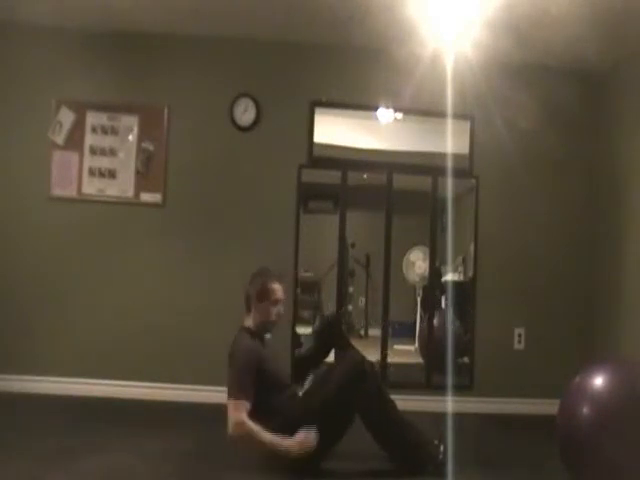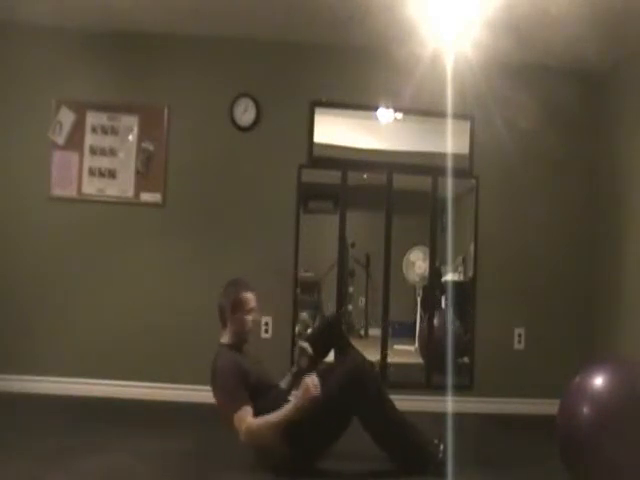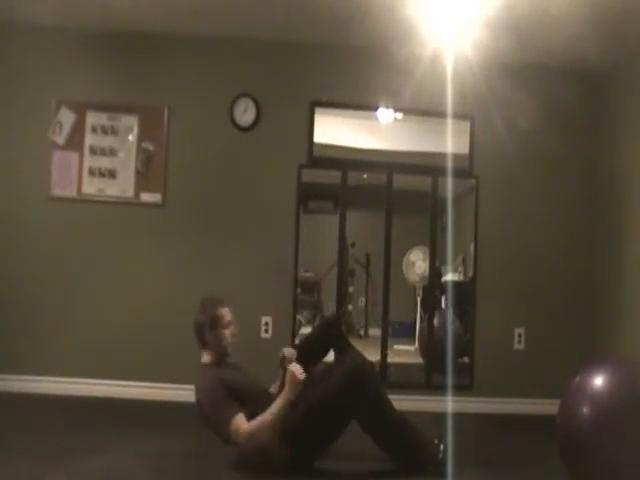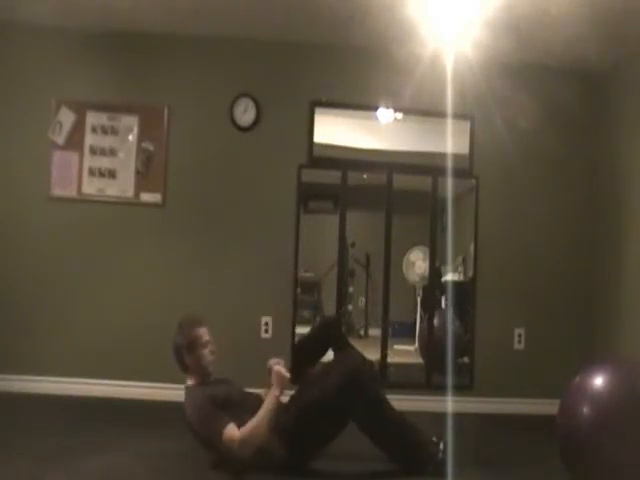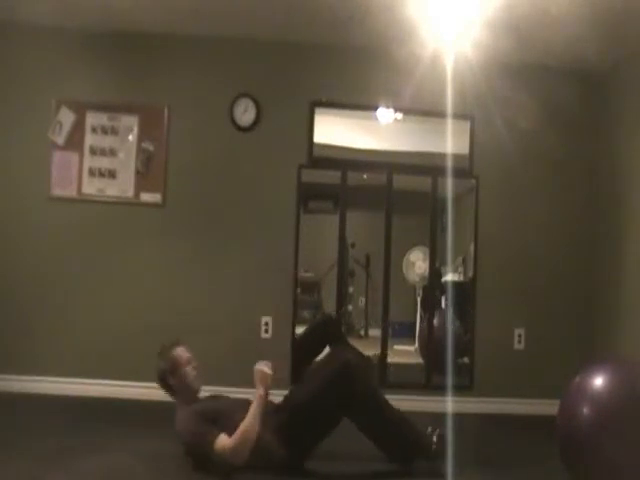
dt=0.2s
person 1, frame 1
left shoulder: (254, 342)
right shoulder: (246, 351)
right elbow: (235, 424)
right wrist: (286, 445)
left hip: (297, 421)
right hip: (298, 438)
right knee: (359, 371)
right ankle: (419, 456)
person 1, frame 2
left shoulder: (237, 355)
right shoulder: (228, 366)
right elbow: (247, 432)
right wrist: (298, 404)
left hip: (292, 428)
right hip: (291, 447)
right knee: (358, 373)
right ankle: (420, 457)
person 1, frame 3
left shoulder: (225, 368)
right shoulder: (211, 385)
right elbow: (247, 438)
left wrist: (284, 375)
right wrist: (289, 392)
left hip: (290, 425)
right hip: (289, 445)
right knee: (357, 373)
right ankle: (420, 456)
person 1, frame 4
left shoulder: (213, 385)
right shoulder: (198, 404)
right elbow: (242, 445)
left wrist: (273, 389)
right wrist: (276, 393)
left hip: (286, 425)
right hip: (287, 444)
right knee: (353, 373)
right ankle: (421, 456)
person 1, frame 5
left shoulder: (202, 405)
right shoulder: (188, 421)
right elbow: (236, 453)
left wrist: (262, 391)
right wrist: (260, 393)
left hip: (281, 423)
right hip: (283, 444)
right knee: (344, 367)
right ankle: (416, 446)
